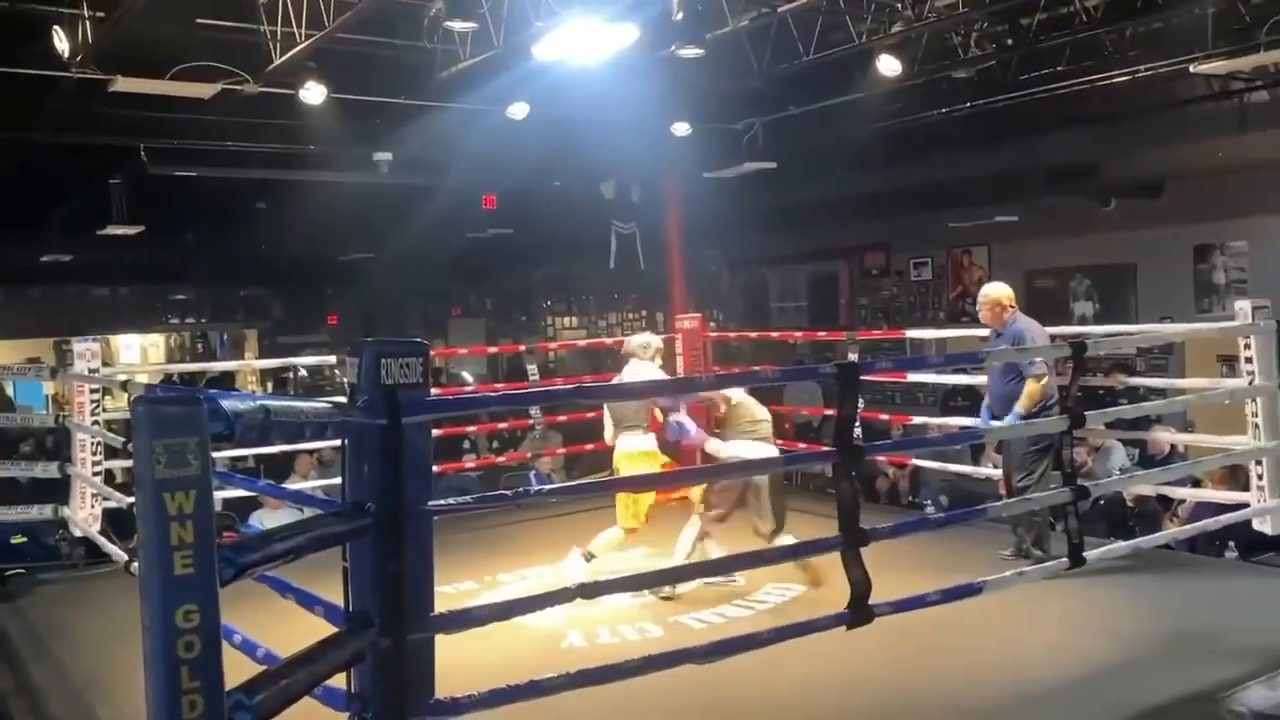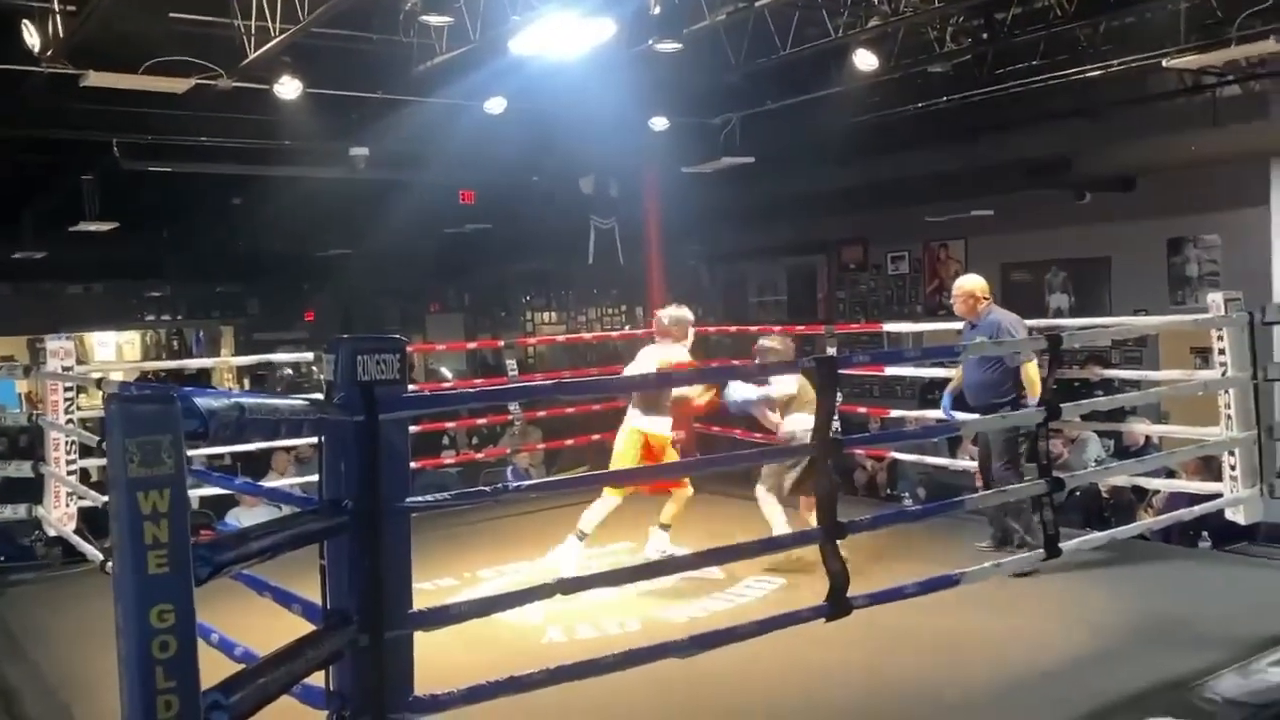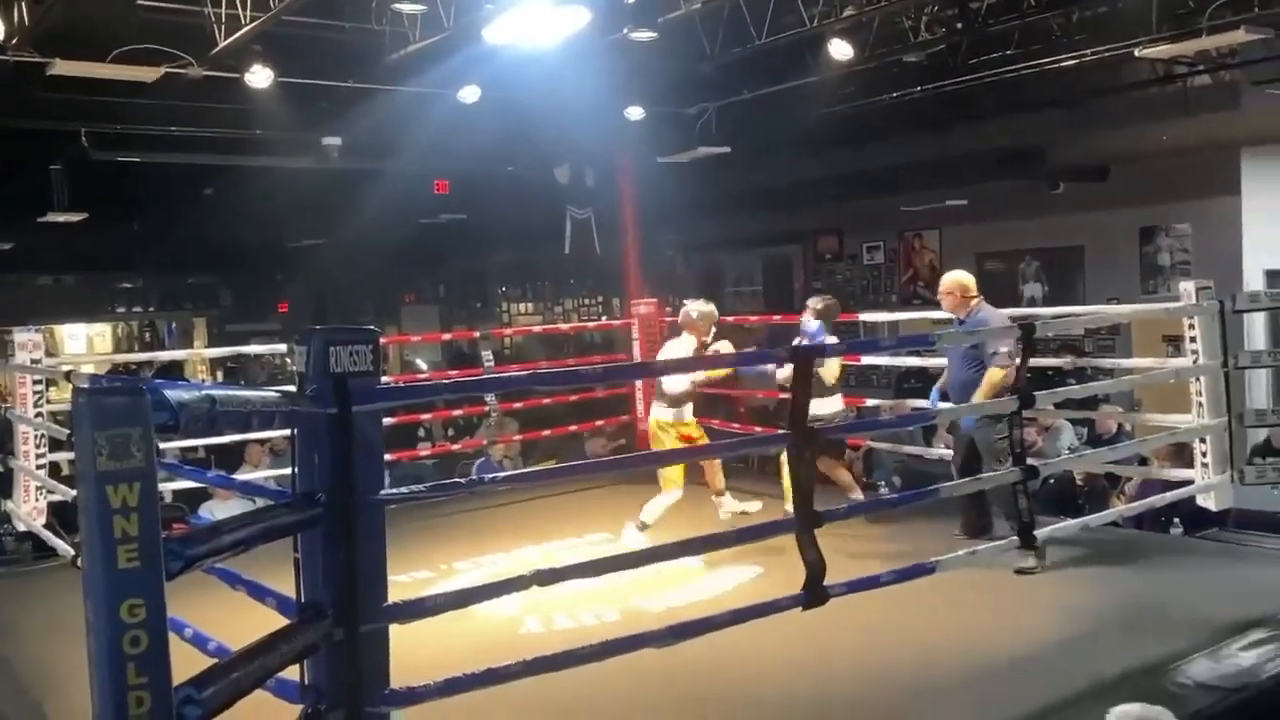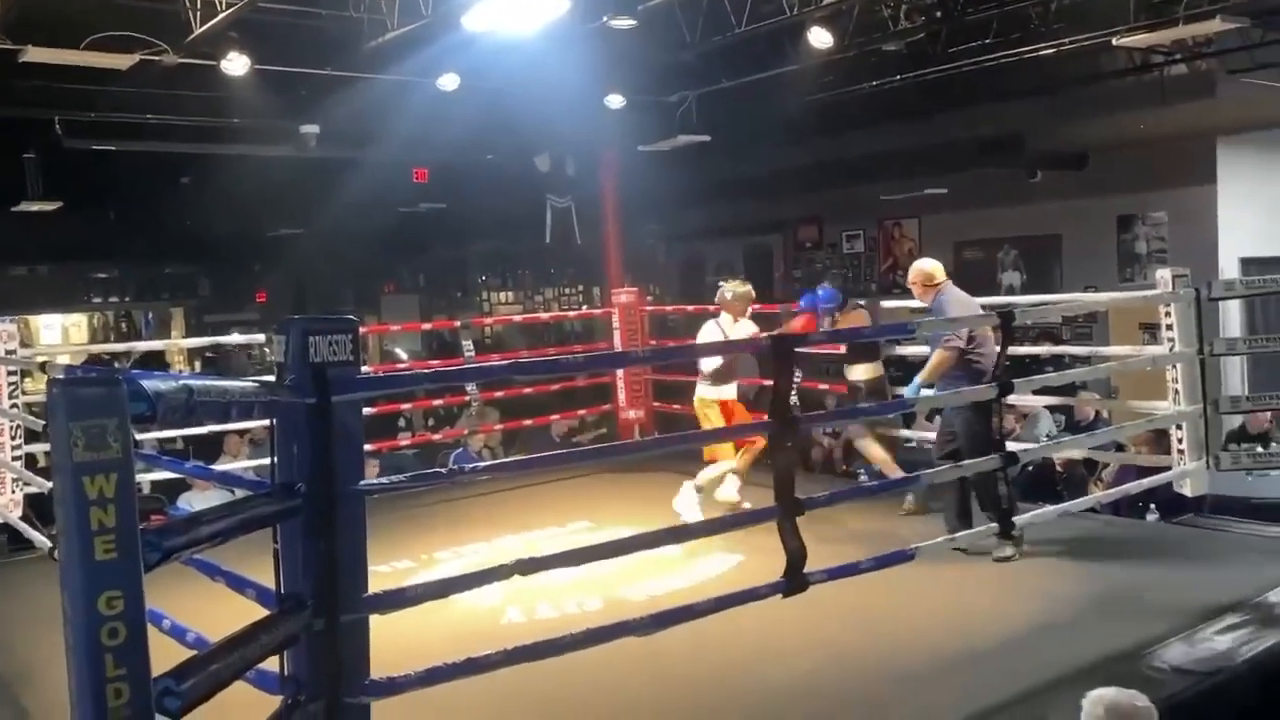
dt=0.3s
person 1, frame 1
left shoulder: (1025, 331)
right shoulder: (998, 333)
left elbow: (1038, 378)
left wrist: (1016, 414)
right wrist: (986, 407)
left hip: (1033, 422)
right hip: (1012, 421)
left knee: (1028, 486)
right knee: (1013, 484)
left ankle: (1037, 554)
right ankle: (1024, 543)
person 1, frame 2
left shoulder: (1002, 322)
right shoulder: (970, 326)
left elbow: (1027, 364)
left wrist: (1033, 405)
right wrist: (949, 392)
left hip: (1007, 412)
right hip: (985, 413)
left knee: (1009, 476)
right knee: (990, 476)
left ankle: (1025, 543)
right ankle: (1003, 536)
person 1, frame 3
left shoulder: (990, 321)
right shoulder: (961, 322)
left elbow: (999, 368)
left wrist: (976, 405)
right wrist: (939, 387)
left hip: (989, 416)
right hip: (966, 412)
left knee: (1001, 475)
right knee: (965, 470)
left ankle: (1030, 545)
right ankle: (977, 525)
person 1, frame 4
left shoulder: (948, 303)
right shoulder: (953, 298)
left elbow: (949, 350)
left wrist: (919, 382)
right knee: (947, 460)
left ankle: (1009, 534)
right ankle: (960, 531)
person 2, frame 1
left shoulder: (614, 386)
right shoulder: (644, 370)
left elbow: (609, 437)
left hip: (644, 452)
right hip: (636, 453)
left knee: (696, 489)
right knee: (628, 526)
right ankle: (579, 561)
person 2, frame 2
left shoulder: (677, 356)
right shoulder: (652, 354)
right elbow: (630, 379)
right wrist: (666, 366)
left hip: (660, 435)
right hip: (639, 433)
left knee: (683, 490)
right knee: (613, 496)
left ankle: (658, 544)
right ankle: (572, 546)
person 2, frame 3
left shoulder: (692, 348)
right shoulder: (674, 349)
right elbow: (671, 387)
left wrist: (716, 356)
right wrist: (700, 374)
left hip: (683, 420)
right hip: (665, 424)
left knee: (713, 458)
right knee: (673, 491)
left ankle: (726, 505)
right ankle: (635, 533)
person 2, frame 4
left shoulder: (736, 328)
right shoulder: (710, 330)
right elbow: (706, 367)
left hip: (728, 400)
right hip: (709, 402)
left knee: (757, 441)
right knee: (725, 460)
left ankle: (728, 489)
right ankle: (689, 495)
person 3, frame 1
left shoulder: (732, 395)
right shoulder: (760, 411)
left elbow: (707, 390)
right wrist: (701, 439)
left knee: (704, 520)
right knee: (774, 533)
right ankle: (804, 563)
person 3, frame 2
left shoulder: (784, 375)
left elbow: (784, 391)
right elbow: (778, 425)
left wrist: (754, 396)
right wrist: (756, 408)
left hip: (801, 438)
left knee: (764, 490)
right knee: (807, 501)
person 3, frame 3
left shoulder: (830, 344)
right shoulder: (801, 342)
left elbow: (831, 378)
right elbow: (785, 376)
left hip: (829, 417)
right hip: (816, 416)
left knee: (789, 459)
right knee: (824, 461)
right ankle: (858, 497)
person 3, frame 4
left shoulder: (855, 315)
right shoulder: (857, 312)
left hip: (867, 384)
right hip: (862, 383)
left knee: (861, 438)
left ankle: (899, 479)
